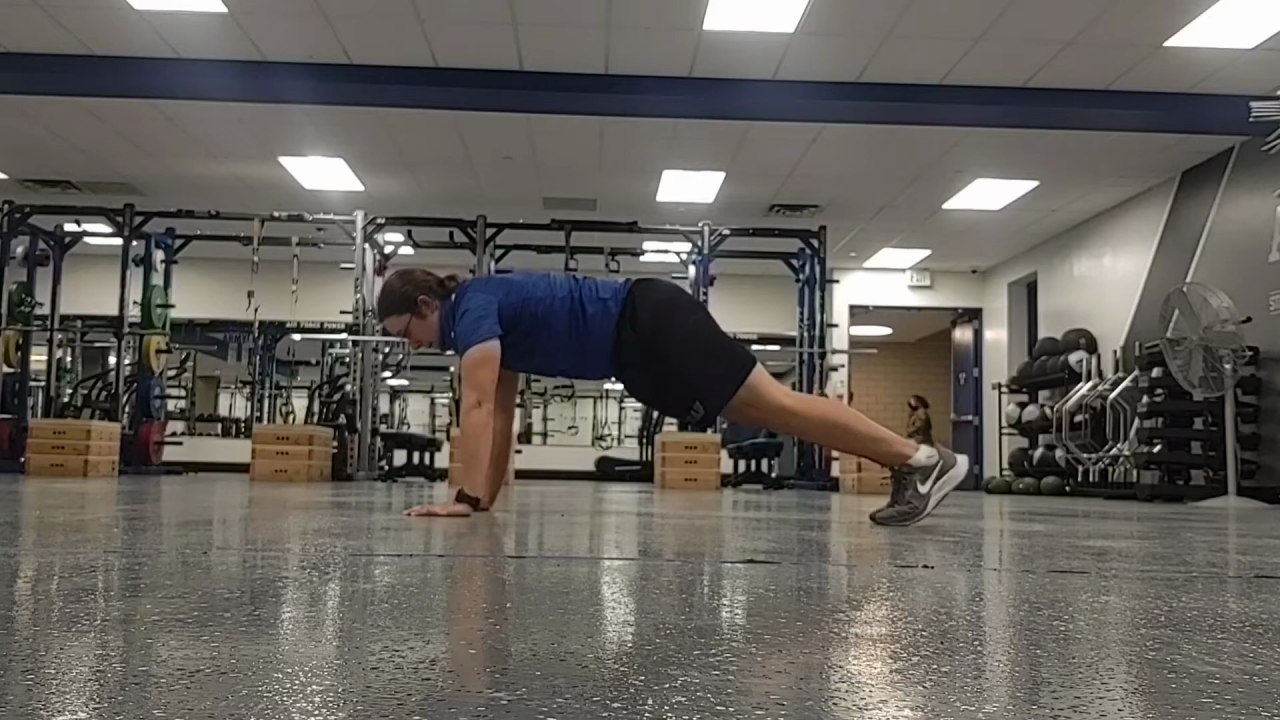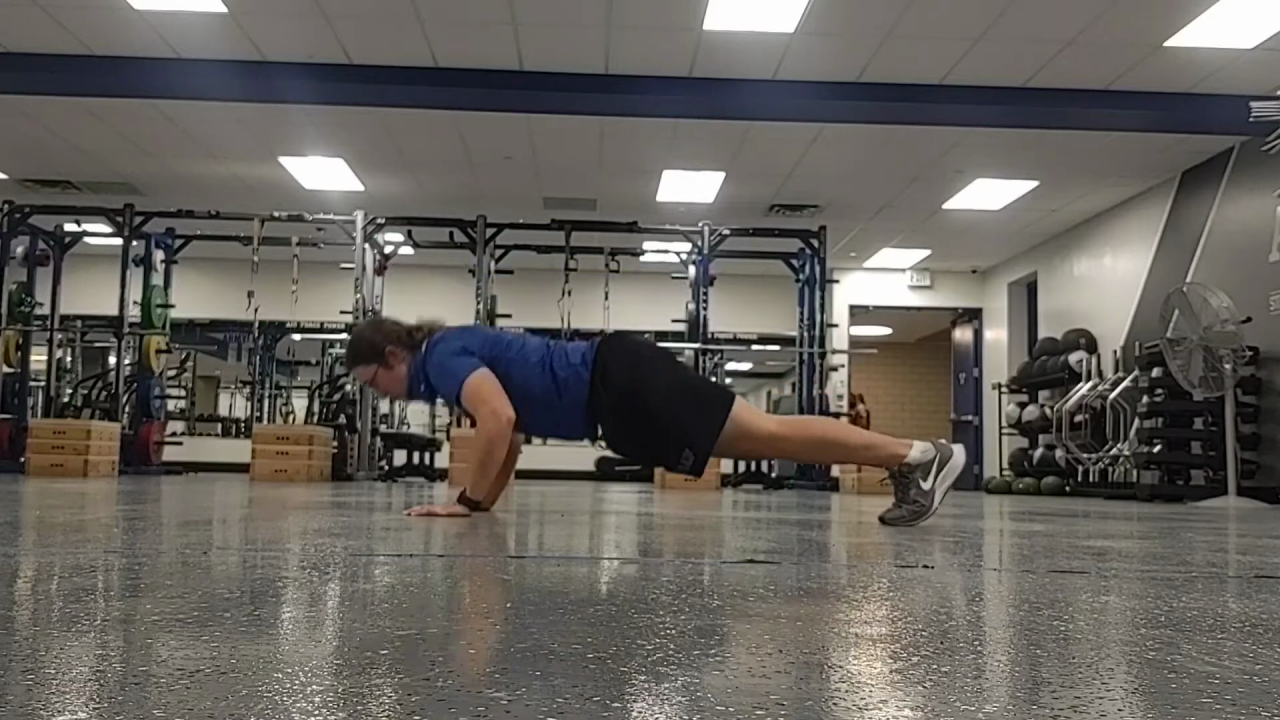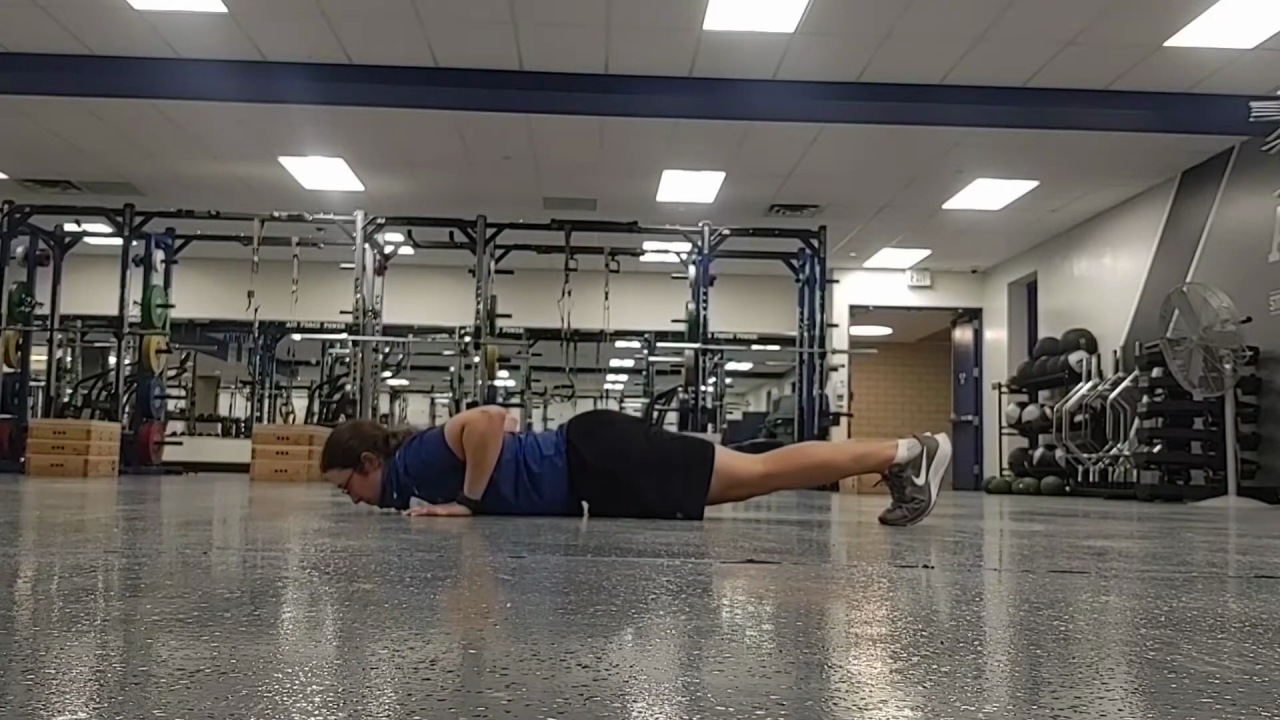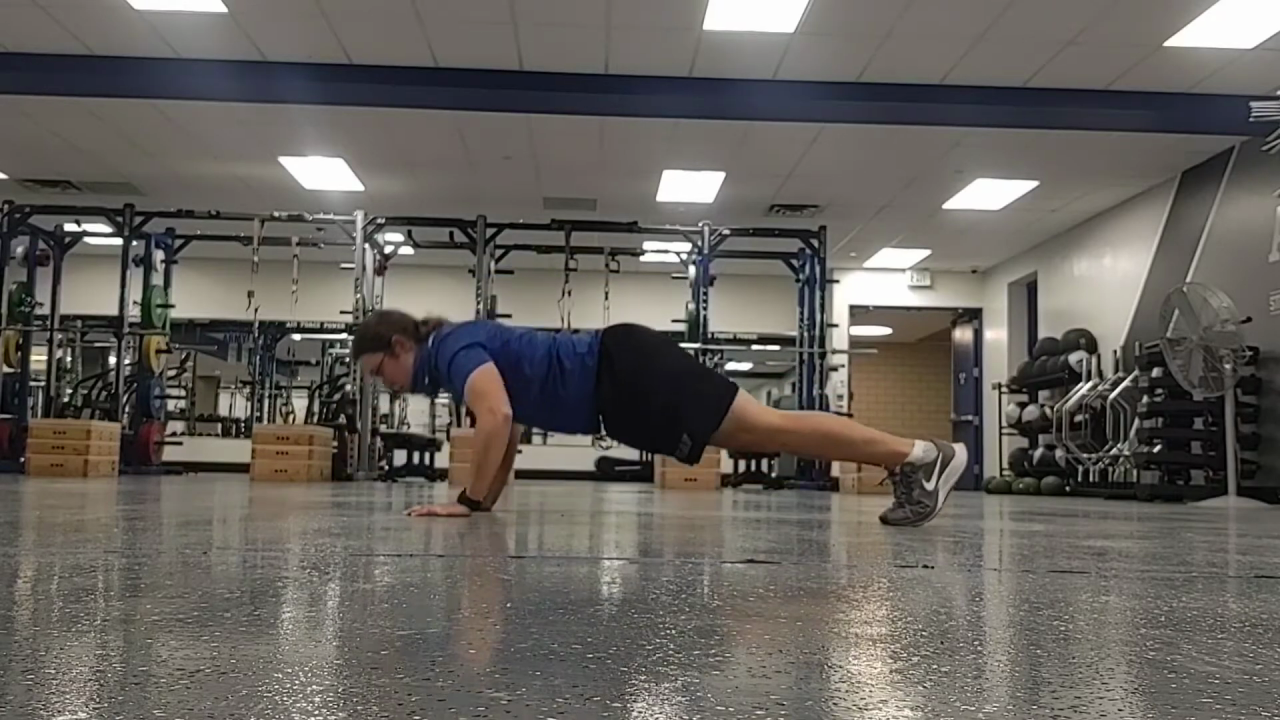
dt=0.7s
person 1, frame 1
left shoulder: (472, 307)
right shoulder: (486, 316)
left elbow: (476, 405)
right elbow: (501, 411)
left wrist: (465, 498)
right wrist: (488, 497)
left hip: (650, 324)
right hip: (643, 341)
left knee: (777, 405)
right knee: (768, 413)
left ankle: (924, 460)
right ankle: (914, 462)
person 1, frame 2
left shoulder: (444, 354)
right shoulder: (453, 353)
left elbow: (500, 421)
right elbow: (508, 432)
left wrist: (469, 500)
right wrist: (484, 499)
left hip: (622, 383)
right hip: (615, 389)
left knee: (764, 433)
right knee: (757, 440)
left ankle: (919, 455)
right ankle: (909, 457)
person 1, frame 3
left shoulder: (415, 463)
right shoulder: (419, 462)
left elbow: (488, 416)
left wrist: (467, 501)
right wrist: (475, 498)
left hip: (597, 461)
right hip: (590, 458)
left knee: (755, 473)
right knee: (751, 472)
left ankle: (909, 453)
right ankle: (903, 454)
person 1, frame 4
left shoulder: (451, 349)
right shoulder: (458, 353)
left elbow: (497, 417)
right elbow: (508, 430)
left wrist: (469, 500)
right wrist: (488, 498)
left hip: (626, 369)
right hip: (618, 391)
left knee: (766, 427)
right knee: (760, 438)
left ankle: (920, 455)
right ankle: (908, 460)
